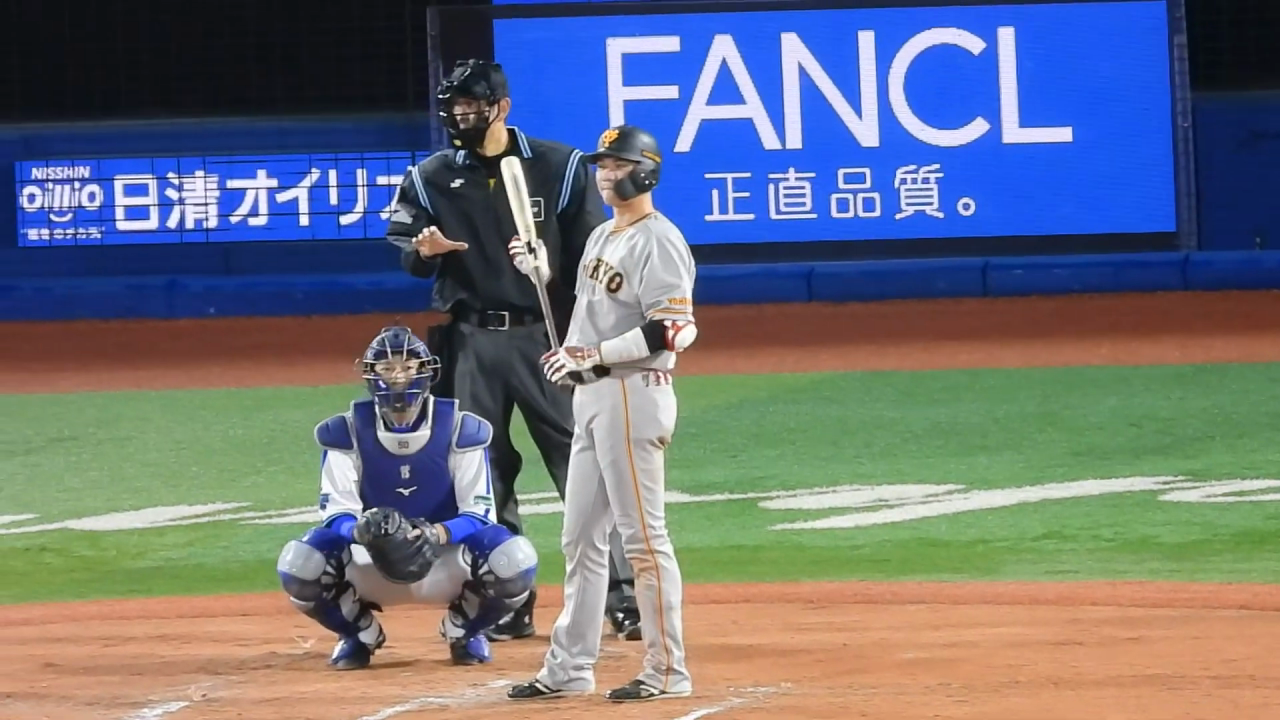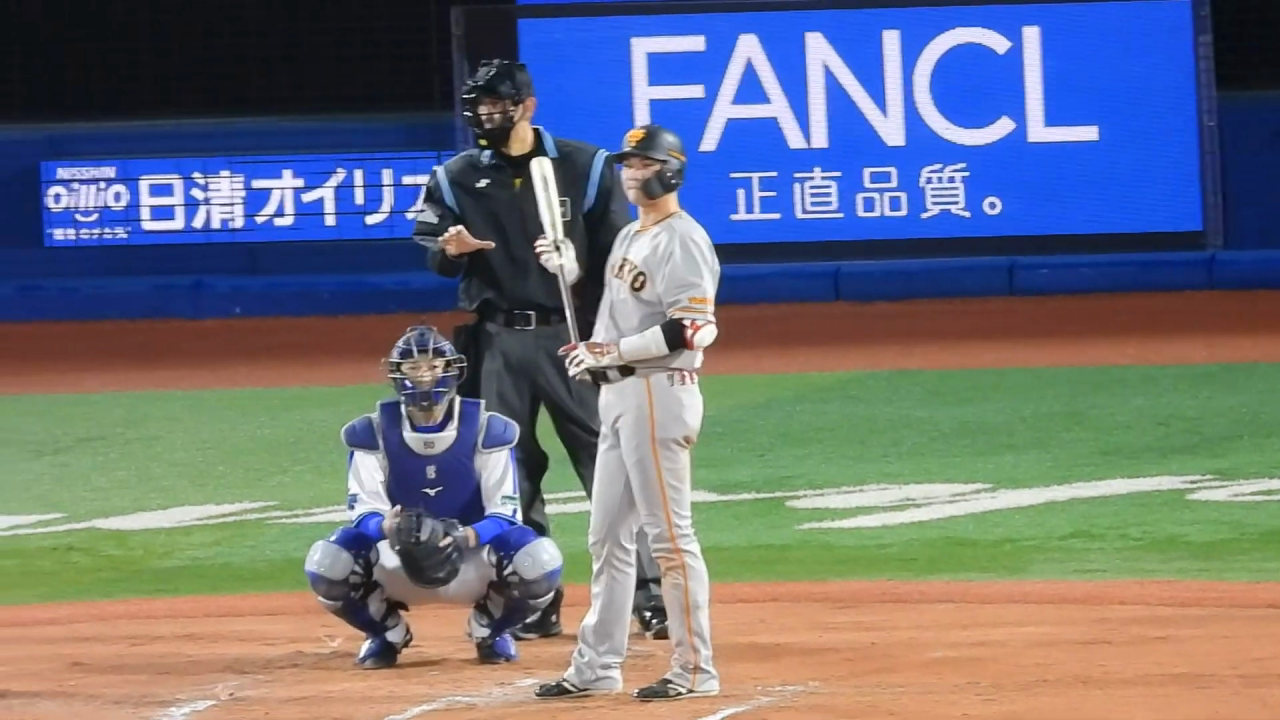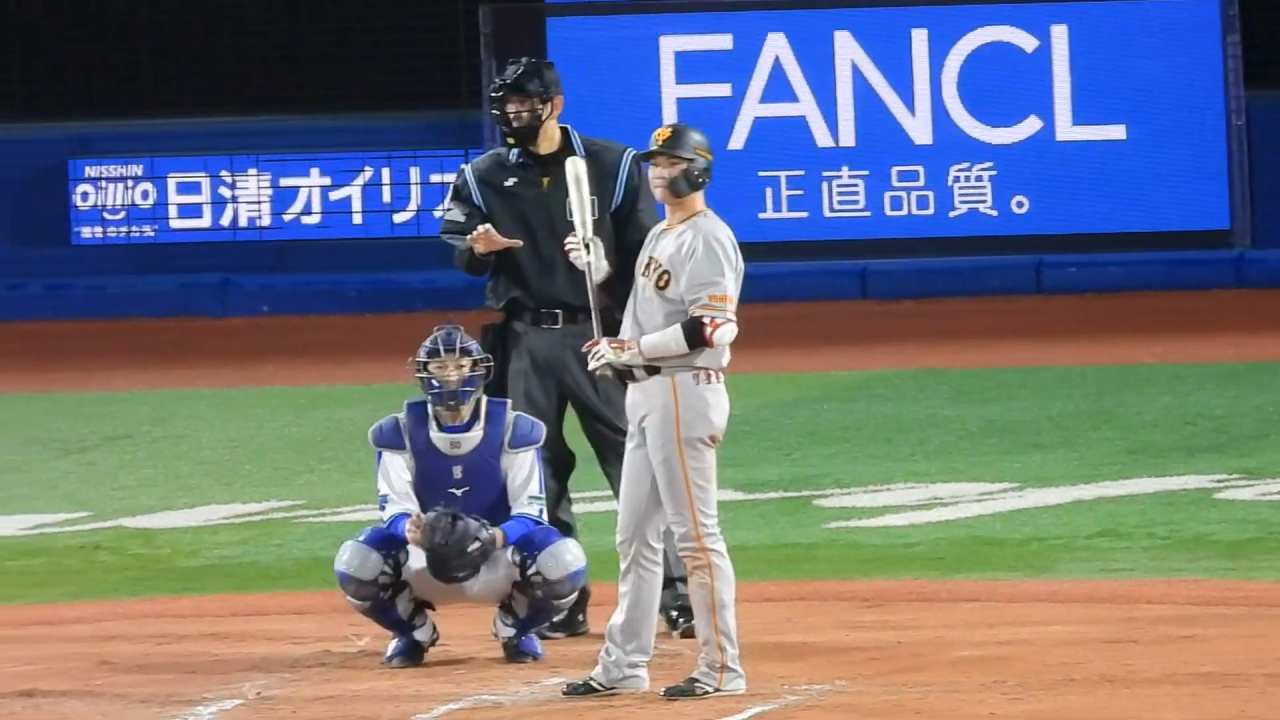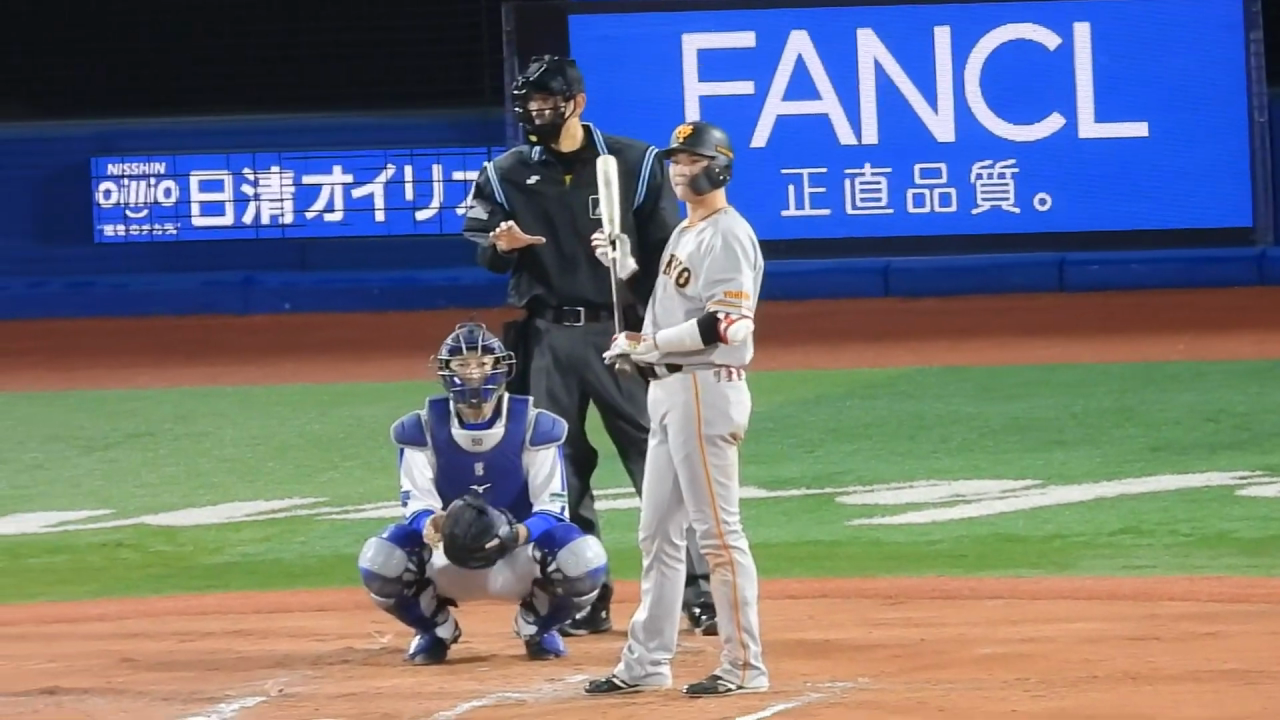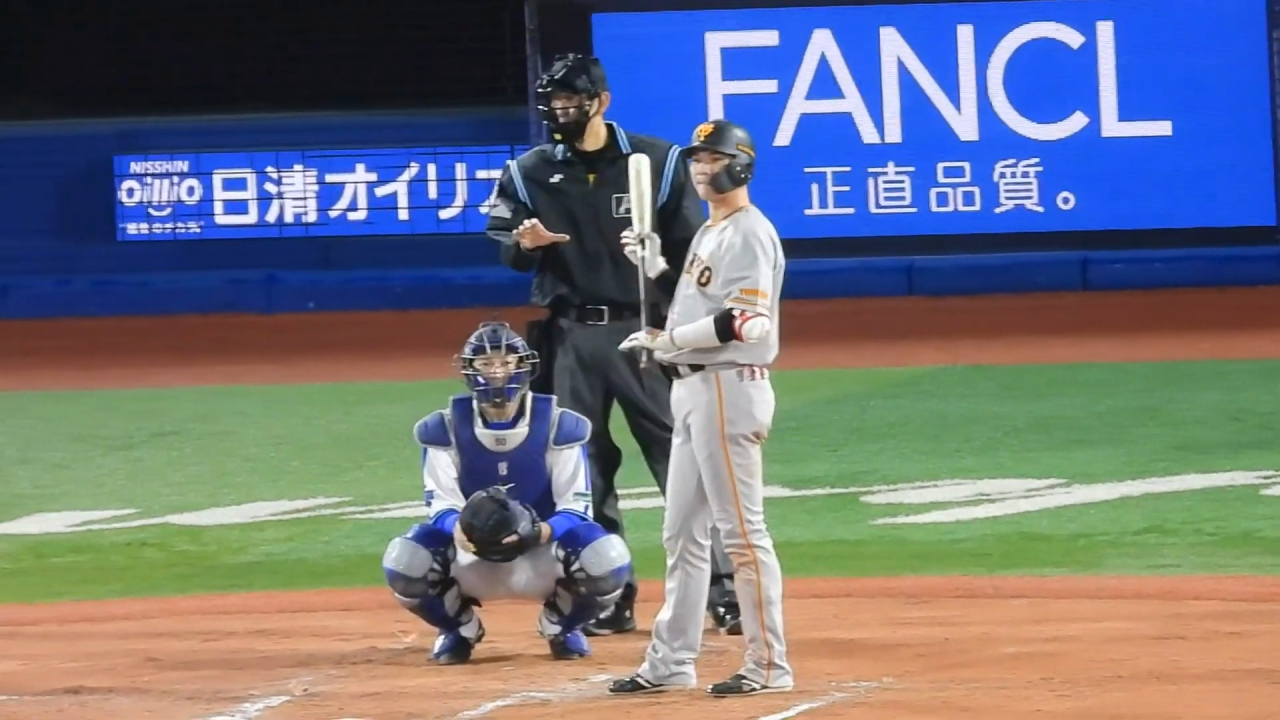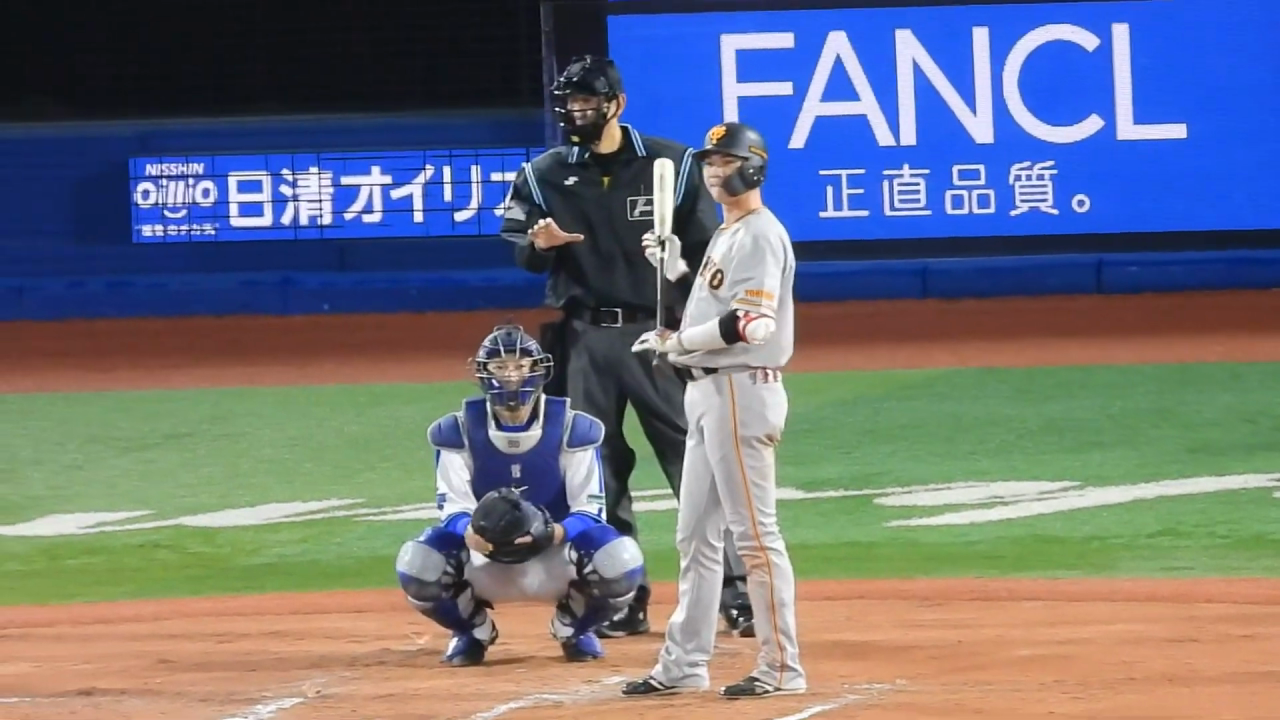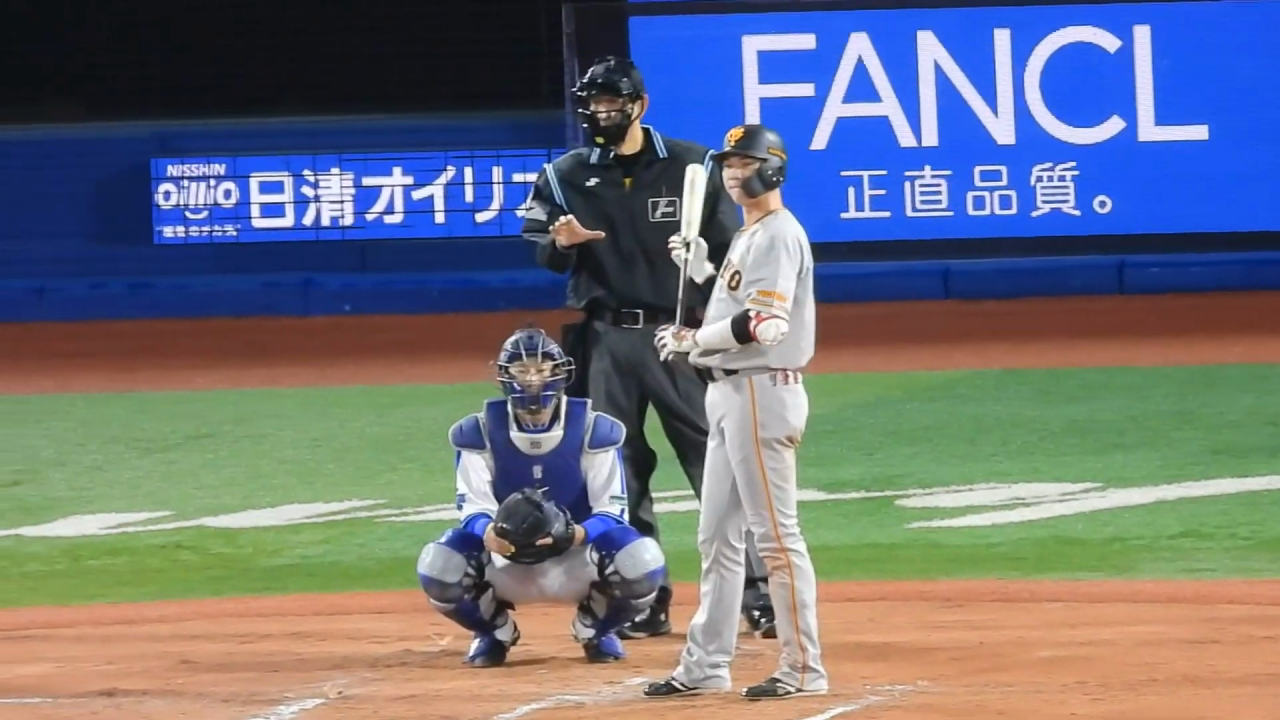
dt=0.1s
person 1, frame 1
left shoulder: (559, 166)
right shoulder: (430, 177)
left elbow: (589, 257)
right elbow: (404, 251)
right wrist: (423, 251)
left hip: (544, 336)
right hip: (470, 341)
right knee: (484, 475)
person 1, frame 2
left shoulder: (585, 166)
right shoulder: (455, 176)
left elbow: (614, 257)
right elbow: (429, 251)
right wrist: (449, 249)
left hip: (571, 335)
right hip: (497, 340)
right knee: (510, 474)
person 1, frame 3
left shoulder: (612, 165)
right shoulder: (483, 175)
left elbow: (642, 255)
right elbow: (458, 250)
right wrist: (477, 248)
left hip: (598, 334)
right hip: (524, 339)
right knee: (538, 475)
person 1, frame 4
left shoulder: (635, 162)
right shoulder: (505, 173)
left elbow: (664, 253)
right elbow: (482, 250)
right wrist: (500, 246)
left hip: (620, 332)
right hip: (547, 336)
right knee: (559, 472)
person 1, frame 5
left shoulder: (658, 160)
right shoulder: (529, 171)
left elbow: (688, 251)
right elbow: (506, 250)
right wrist: (524, 244)
left hip: (644, 330)
right hip: (571, 336)
right knee: (584, 472)
person 1, frame 6
left shoulder: (672, 164)
right shoulder: (544, 173)
left elbow: (703, 253)
right elbow: (519, 249)
right wrist: (539, 245)
left hip: (658, 333)
right hip: (584, 338)
right knee: (597, 473)
person 1, frame 7
left shoulder: (692, 165)
right shoulder: (565, 174)
left elbow: (725, 254)
right elbow: (540, 249)
right wrist: (560, 244)
right hip: (605, 339)
right knee: (618, 474)
person 2, frame 1
left shoulder: (658, 240)
right shoulder: (601, 236)
left elbow: (674, 330)
left wrist: (593, 354)
right wrist: (540, 272)
left hip: (633, 395)
right hip: (590, 395)
left knee: (643, 536)
right knee: (581, 536)
left ankle: (668, 671)
right ankle: (570, 665)
person 2, frame 2
left shoulder: (683, 239)
right shoulder: (628, 236)
left elbow: (695, 329)
left wrist: (611, 351)
right wrist: (568, 271)
left hip: (658, 394)
right hip: (617, 395)
left knee: (669, 534)
right knee: (607, 535)
left ankle: (694, 669)
right ankle: (596, 665)
person 2, frame 3
left shoulder: (707, 237)
right shoulder: (659, 235)
left elbow: (715, 328)
left wrist: (632, 347)
left hip: (685, 393)
right hip: (645, 394)
left knee: (695, 533)
right knee: (635, 534)
left ankle: (721, 668)
right ankle: (624, 663)
person 2, frame 4
left shoulder: (728, 233)
right shoulder: (683, 232)
left elbow: (729, 324)
left wrist: (648, 342)
right wrist: (625, 267)
left hip: (706, 389)
right hip: (669, 390)
left knee: (717, 530)
right knee: (658, 531)
left ankle: (744, 665)
right ankle: (647, 660)
person 2, frame 5
left shoulder: (748, 232)
right shoulder: (708, 231)
left elbow: (745, 322)
left wrist: (665, 337)
right wrist: (654, 266)
left hip: (729, 389)
right hip: (692, 389)
left knee: (741, 530)
right knee: (682, 531)
left ankle: (768, 665)
right ankle: (671, 660)
person 2, frame 6
left shoulder: (760, 234)
right shoulder: (725, 233)
left elbow: (751, 323)
left wrist: (676, 339)
right wrist: (676, 268)
left hip: (742, 391)
right hip: (709, 392)
left knee: (755, 532)
right knee: (696, 533)
left ankle: (782, 667)
right ankle: (685, 662)
person 2, frame 7
left shoulder: (778, 235)
right shoulder: (748, 234)
left elbow: (763, 324)
left wrist: (691, 338)
right wrist: (702, 269)
left hip: (761, 393)
right hip: (729, 393)
left knee: (775, 533)
right knee: (717, 534)
left ankle: (803, 668)
right ankle: (706, 663)
person 3, frame 1
left shoulder: (460, 429)
right shoulder: (348, 431)
left elbow: (480, 512)
right elbow: (335, 510)
left wrist: (438, 533)
right wrist: (358, 530)
left hip: (446, 559)
right hip: (372, 563)
left knee: (516, 561)
right knee: (298, 564)
left ankle: (463, 630)
right ankle: (360, 634)
person 3, frame 2
left shoulder: (486, 428)
right shoulder: (373, 431)
left elbow: (505, 511)
right elbow: (363, 508)
left wrist: (468, 537)
right wrist: (385, 526)
left hip: (471, 562)
right hip: (400, 563)
left knee: (540, 562)
right knee: (326, 564)
left ankle: (489, 629)
right ankle: (386, 633)
person 3, frame 3
left shoulder: (512, 428)
right shoulder: (401, 431)
left elbow: (531, 511)
right elbow: (395, 509)
left wrist: (495, 538)
right wrist: (409, 528)
left hip: (497, 561)
right hip: (427, 563)
left knee: (564, 563)
right knee: (355, 564)
left ankle: (515, 629)
right ankle: (413, 633)
person 3, frame 4
left shoulder: (534, 426)
right shoulder: (423, 428)
left elbow: (553, 509)
right elbow: (417, 504)
left wrist: (518, 534)
right wrist: (431, 526)
left hip: (519, 558)
right hip: (449, 561)
left knee: (584, 560)
right knee: (379, 562)
left ankle: (536, 626)
right ankle: (436, 629)
person 3, frame 5
left shoulder: (557, 425)
right shoulder: (446, 427)
left elbow: (577, 508)
right elbow: (442, 504)
left wrist: (541, 532)
right wrist: (458, 527)
left hip: (543, 557)
right hip: (473, 558)
left knee: (607, 559)
right knee: (404, 562)
left ankle: (560, 625)
right ankle: (459, 629)
person 3, frame 6
left shoulder: (570, 428)
right shoulder: (459, 429)
left elbow: (591, 510)
right elbow: (454, 507)
left wrist: (554, 533)
right wrist: (470, 530)
left hip: (555, 559)
right hip: (486, 562)
left knee: (621, 563)
right knee: (417, 567)
left ankle: (573, 627)
right ankle: (473, 630)
person 3, frame 7
left shoulder: (591, 429)
right shoulder: (480, 430)
left elbow: (613, 510)
right elbow: (473, 507)
left wrist: (575, 533)
right wrist: (489, 532)
left hip: (576, 559)
right hip: (508, 563)
left knee: (643, 562)
right knee: (438, 568)
left ankle: (594, 628)
right ankle: (495, 632)
